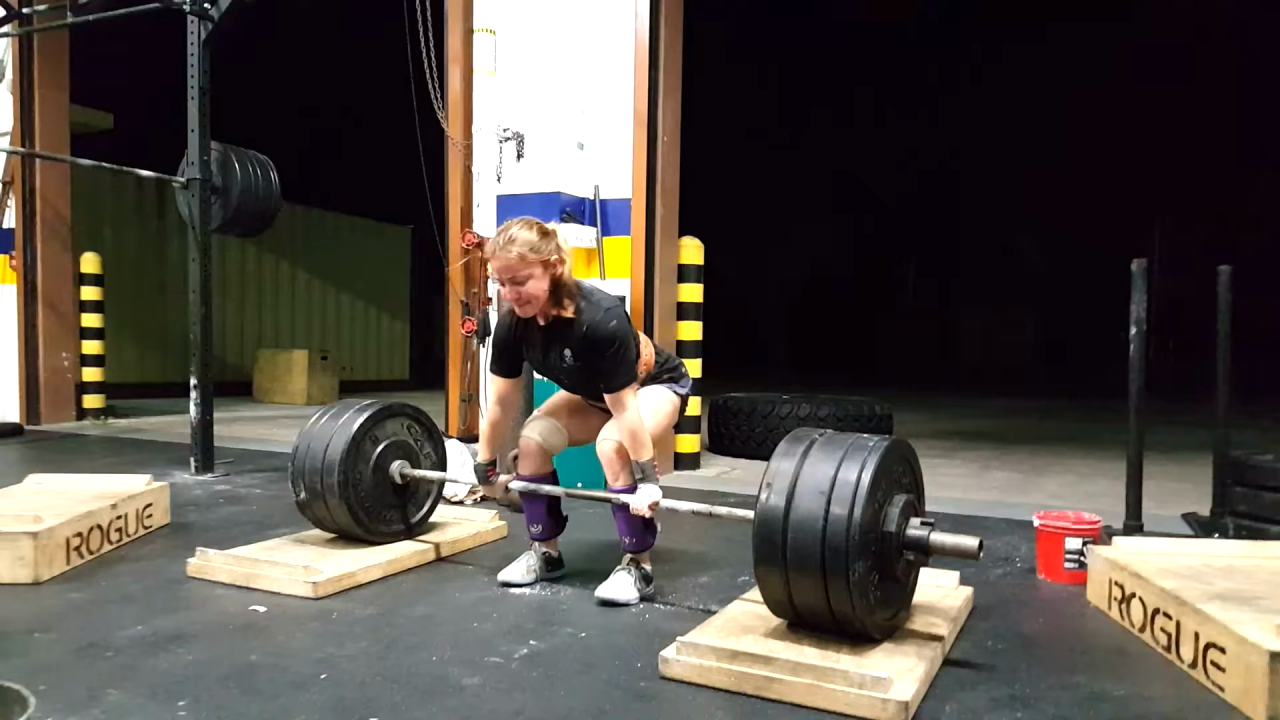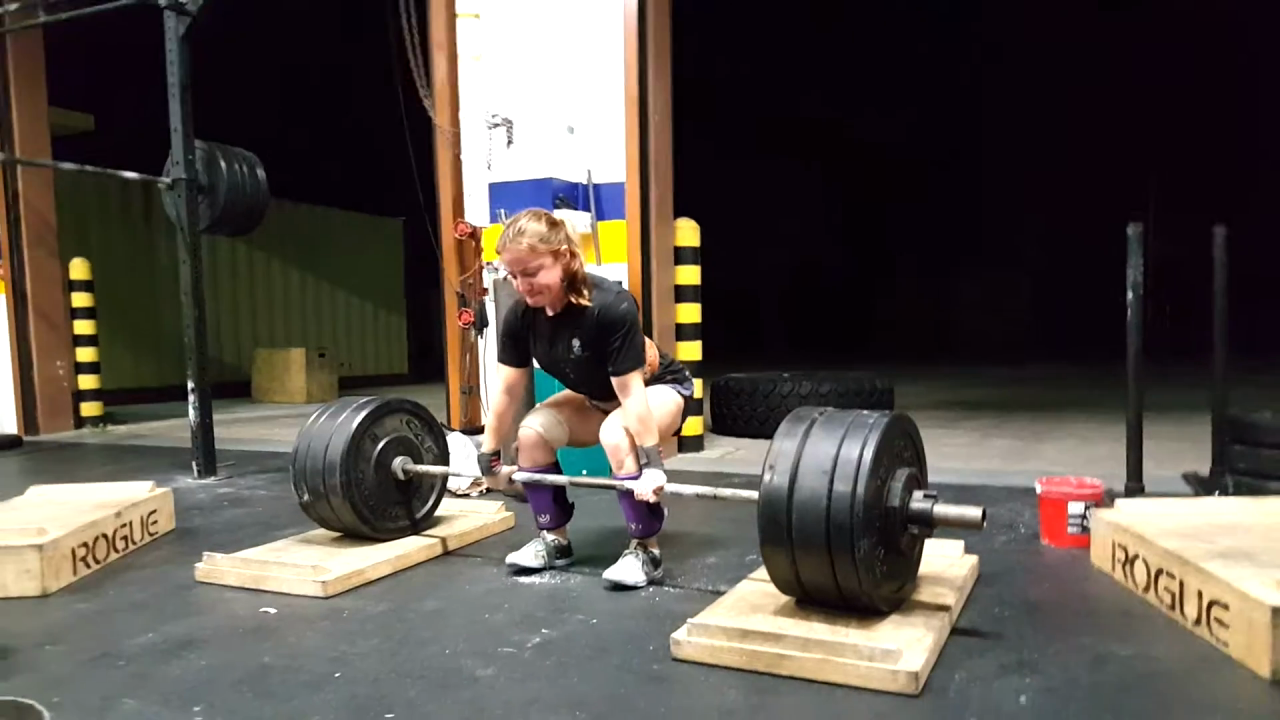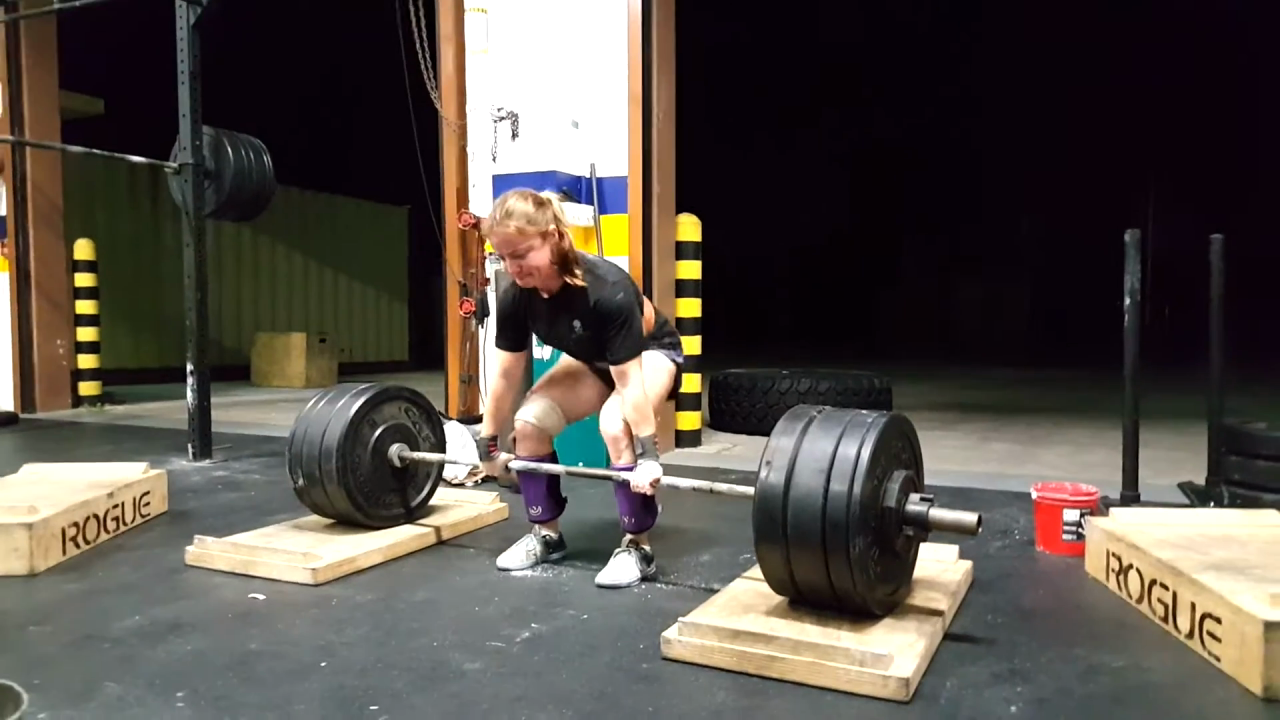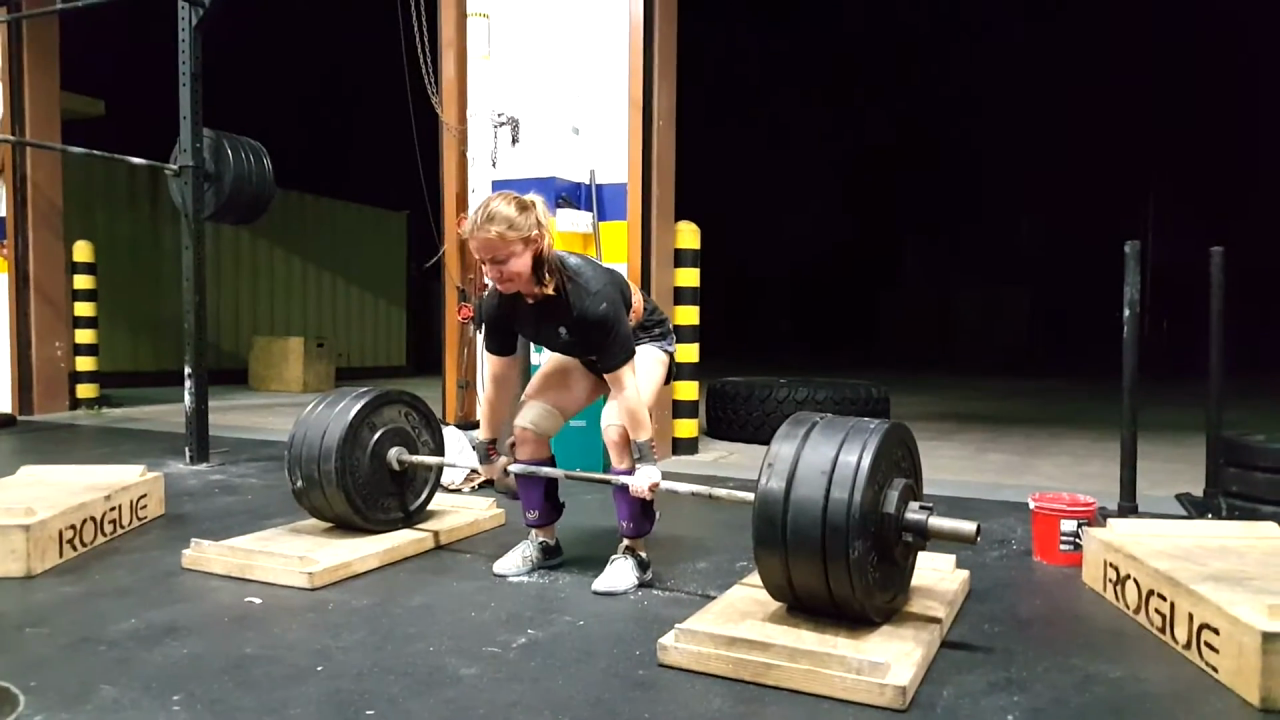
dt=0.3s
person 1, frame 1
left shoulder: (601, 320)
right shoulder: (511, 326)
left elbow: (625, 408)
right elbow: (501, 402)
left wrist: (647, 481)
right wrist: (486, 466)
left hip: (655, 384)
right hip: (592, 394)
left knee: (613, 445)
right knee: (533, 439)
left ankle: (637, 565)
right ankle: (545, 551)
person 1, frame 2
left shoulder: (611, 307)
right shoulder: (520, 317)
left elbow: (632, 393)
right elbow: (507, 391)
left wrist: (651, 466)
right wrist: (489, 457)
left hip: (659, 387)
right hip: (595, 398)
left knee: (617, 437)
right knee: (532, 432)
left ankle: (645, 550)
right ankle: (553, 539)
person 1, frame 3
left shoulder: (607, 289)
right shoulder: (516, 297)
left elbow: (629, 380)
right elbow: (507, 375)
left wrist: (649, 456)
right wrist: (488, 443)
left hip: (650, 350)
right hip: (592, 359)
left knee: (616, 423)
right knee: (530, 421)
left ankle: (637, 546)
right ankle: (546, 534)
person 1, frame 4
left shoulder: (590, 292)
right shoulder: (499, 302)
left elbow: (623, 386)
right elbow: (500, 380)
left wrist: (646, 461)
right wrist: (487, 448)
left hip: (641, 339)
right hip: (579, 350)
left knee: (617, 428)
right knee: (527, 425)
left ankle: (633, 553)
right ankle: (542, 539)
